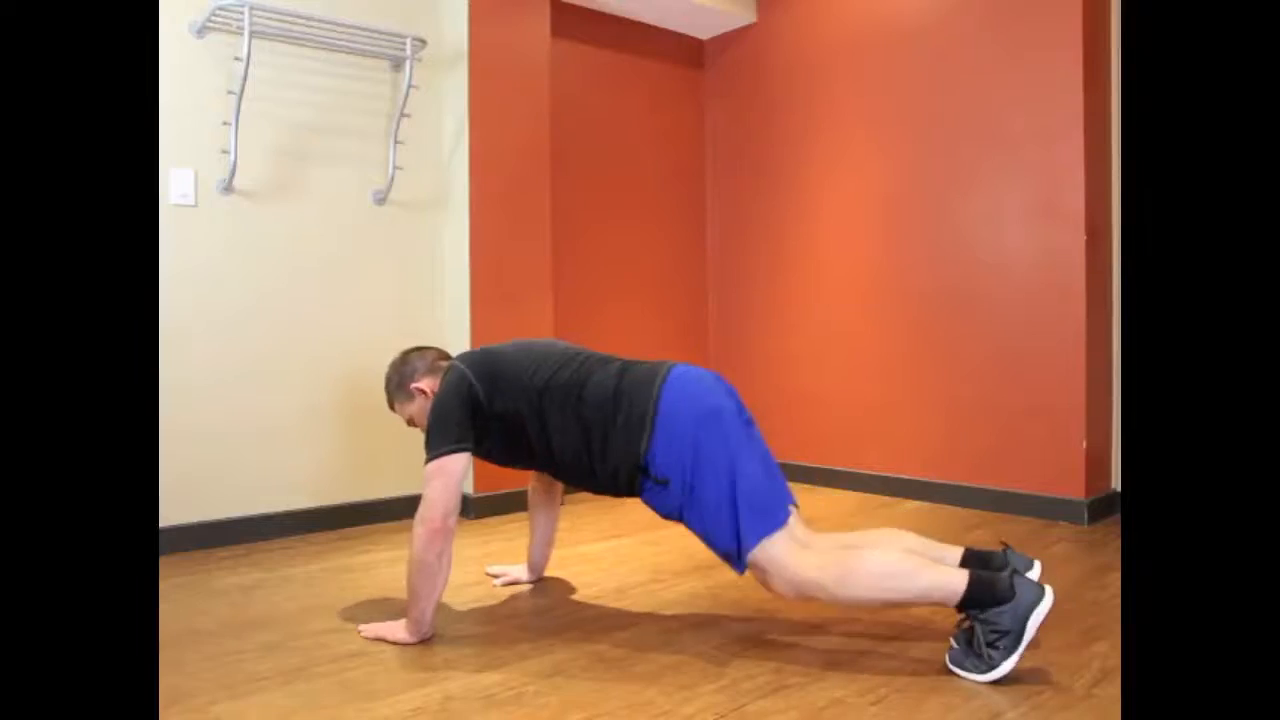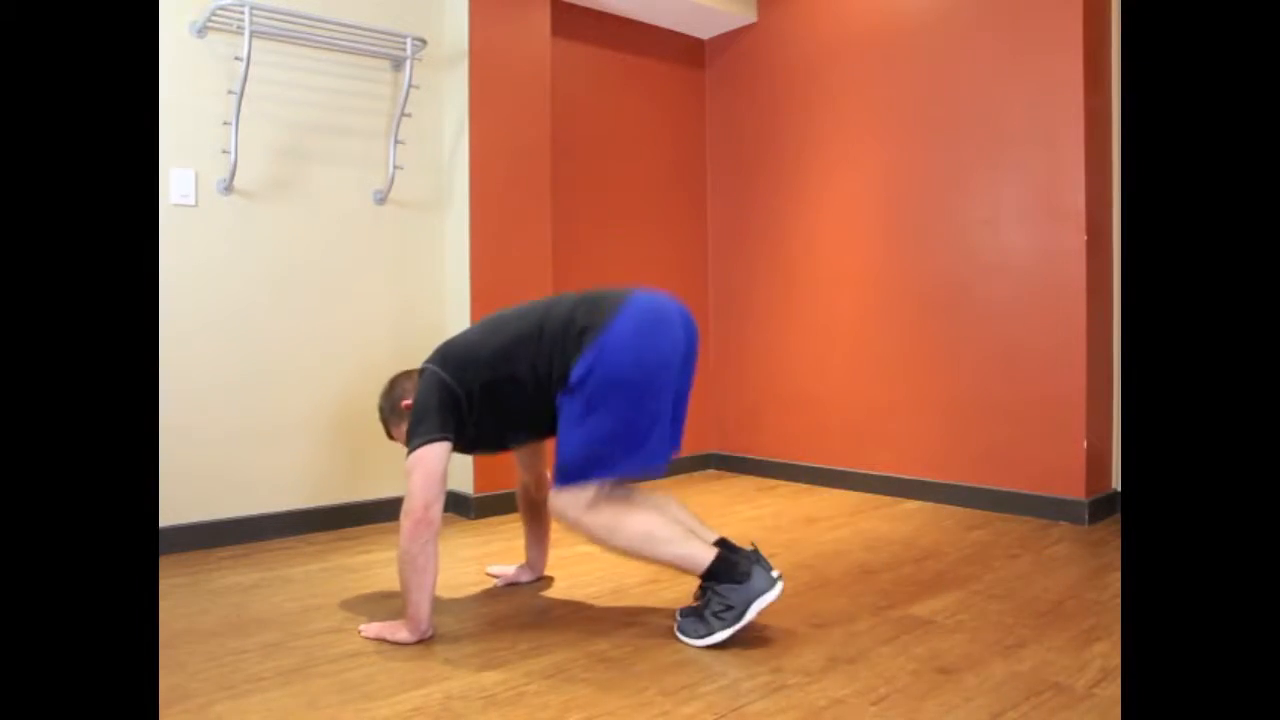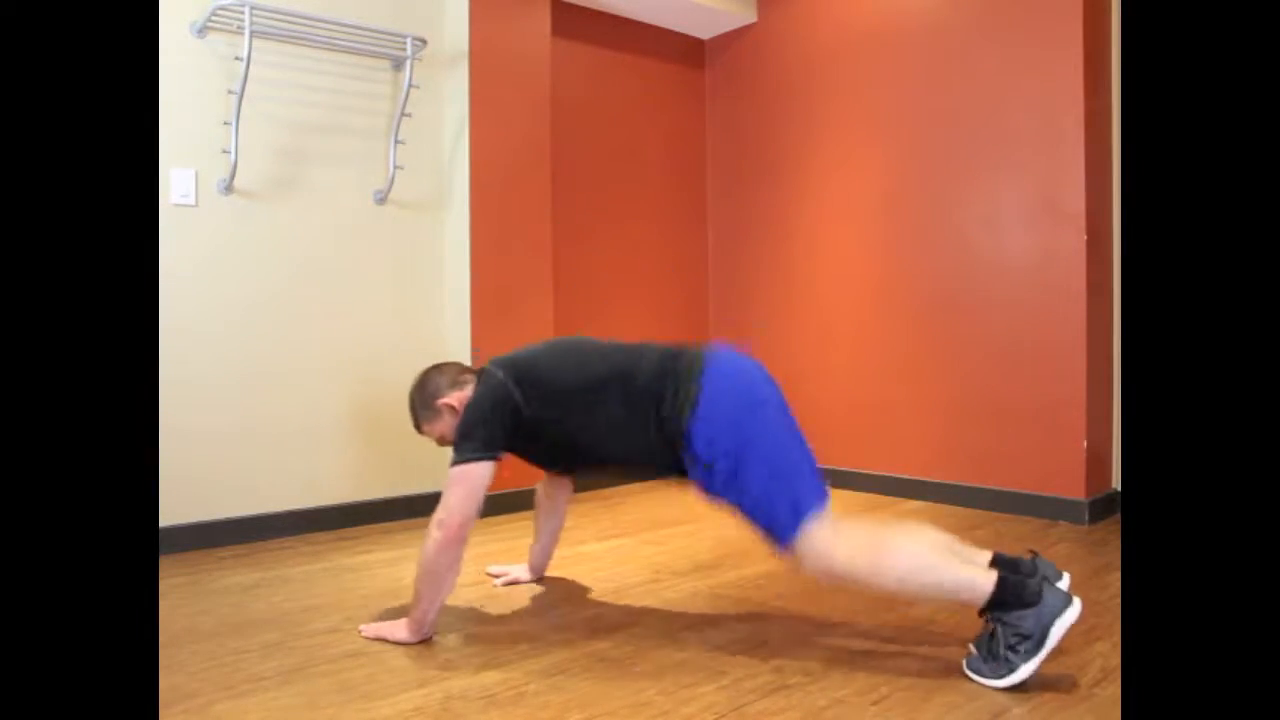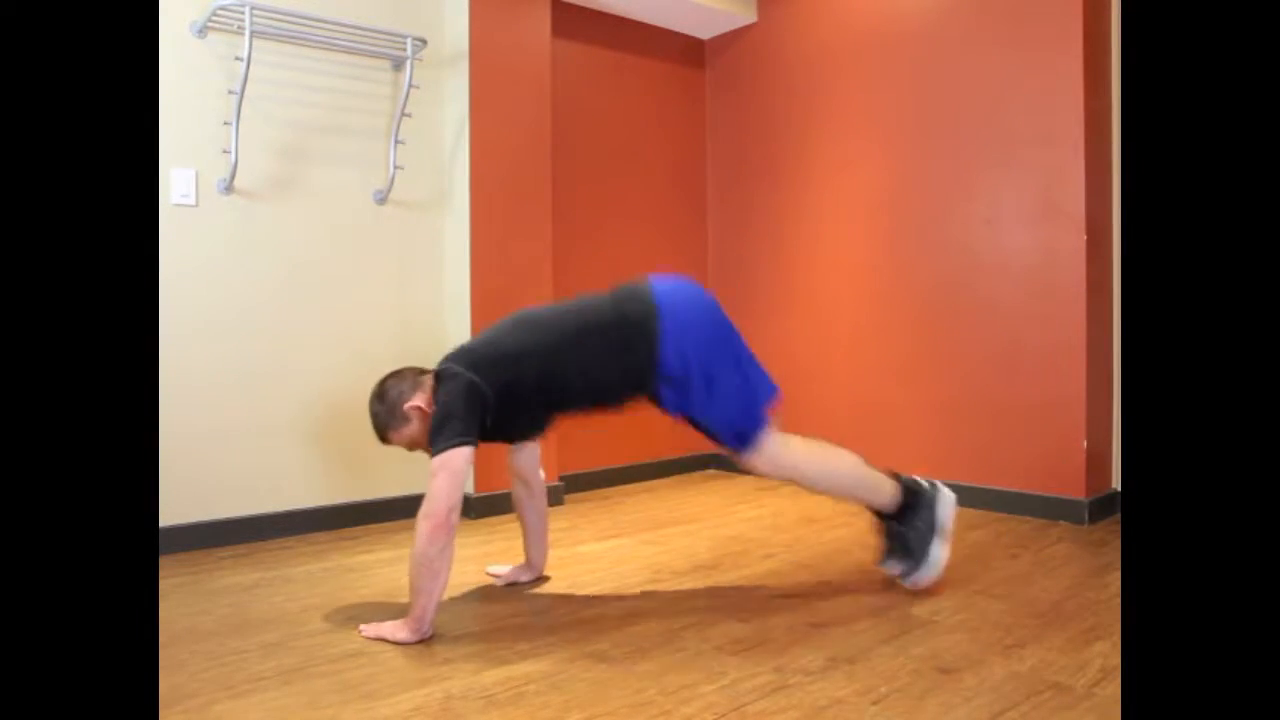
dt=0.7s
person 1, frame 1
left shoulder: (456, 392)
right shoulder: (495, 379)
left elbow: (436, 519)
right elbow: (547, 464)
left wrist: (417, 622)
right wrist: (533, 566)
left hip: (676, 430)
right hip: (688, 405)
left knee: (792, 568)
right knee: (795, 549)
left ankle: (996, 594)
right ankle: (988, 564)
person 1, frame 2
left shoulder: (435, 394)
right shoulder: (482, 383)
left elbow: (421, 515)
right elbow: (533, 479)
left wrist: (415, 625)
right wrist: (533, 566)
left hip: (621, 340)
right hip: (660, 324)
left knee: (576, 504)
right knee: (598, 494)
left ankle: (734, 576)
right ankle: (736, 562)
person 1, frame 3
left shoulder: (488, 405)
right shoulder: (522, 396)
left elbow: (451, 524)
right elbow: (558, 475)
left wrist: (417, 623)
right wrist: (537, 567)
left hip: (716, 409)
right hip: (716, 388)
left knee: (823, 548)
right knee: (829, 537)
left ankle: (1021, 596)
right ankle: (1009, 570)
person 1, frame 4
left shoulder: (457, 394)
right shoulder: (490, 382)
left elbow: (439, 516)
right elbow: (527, 472)
left wrist: (416, 623)
right wrist: (533, 564)
left hip: (674, 329)
right hip: (668, 326)
left knee: (763, 452)
right knee: (762, 449)
left ankle: (911, 500)
right ankle: (899, 502)
